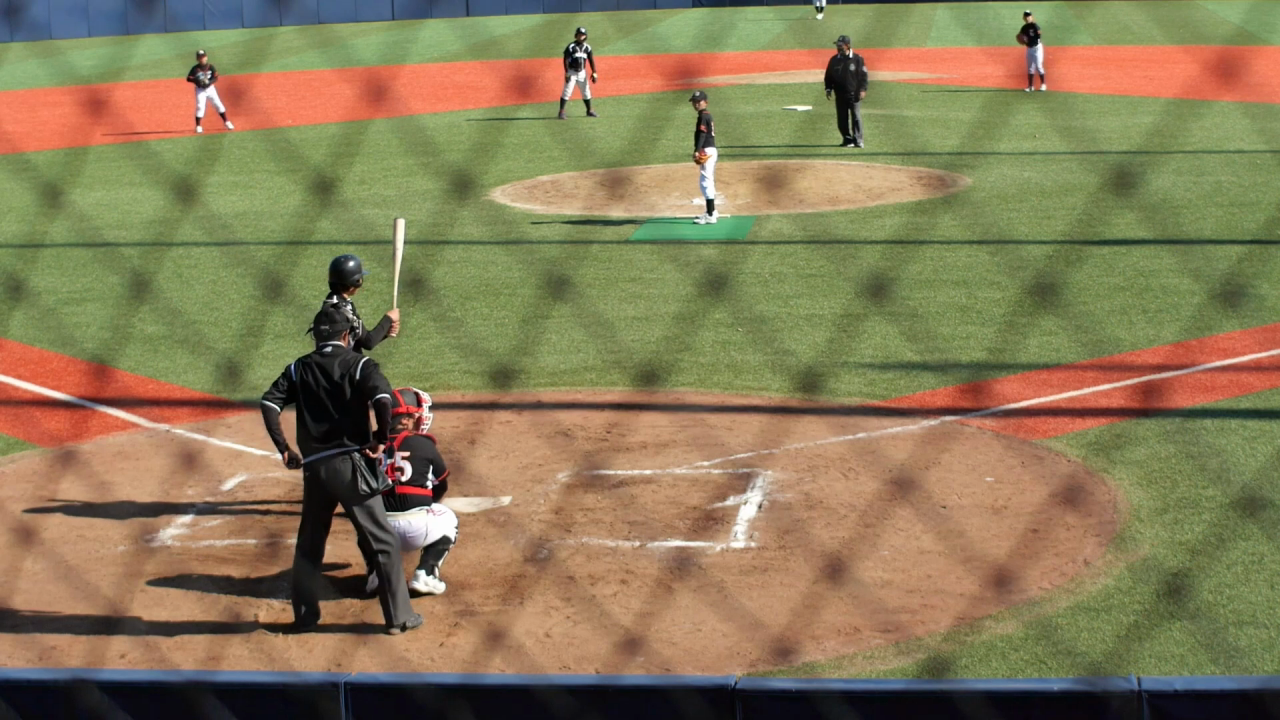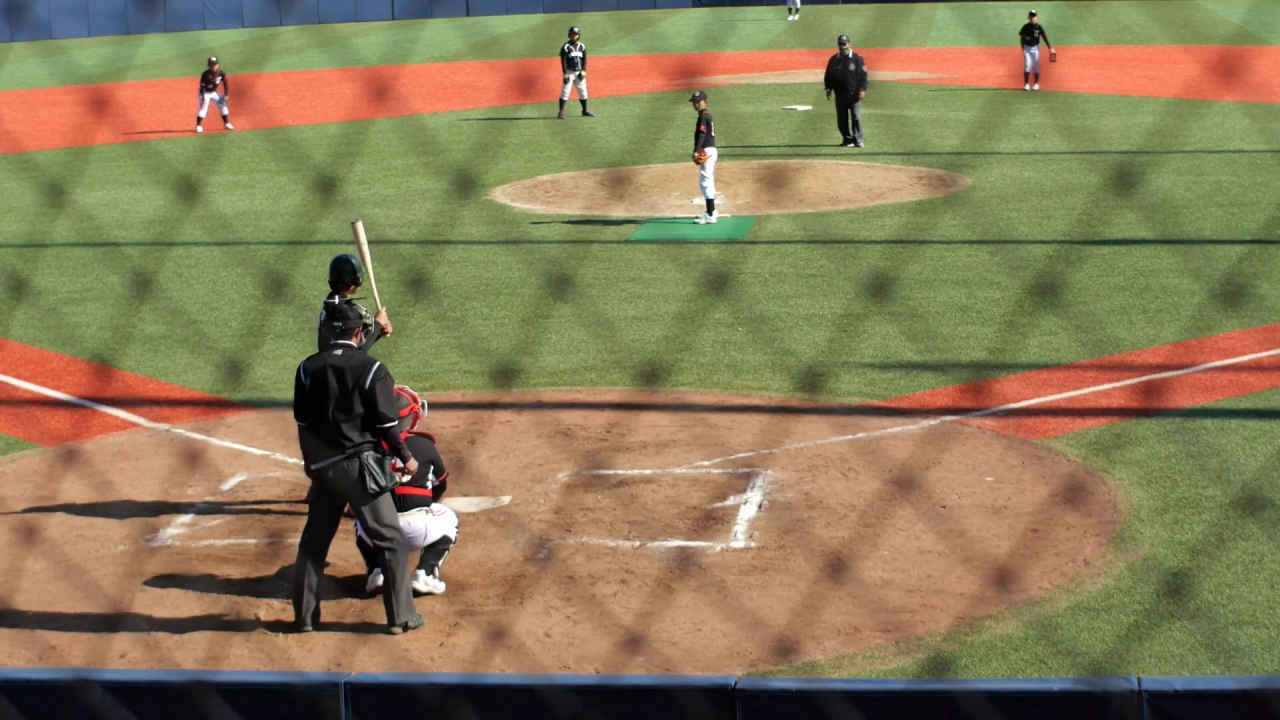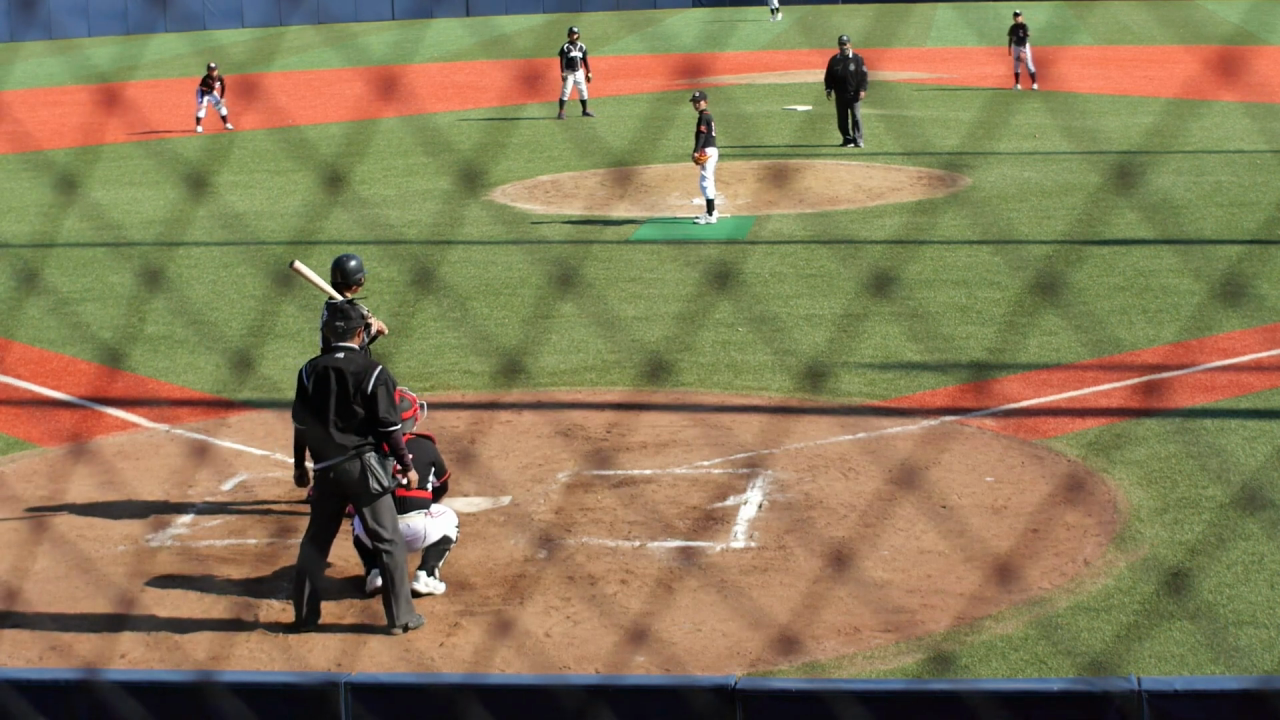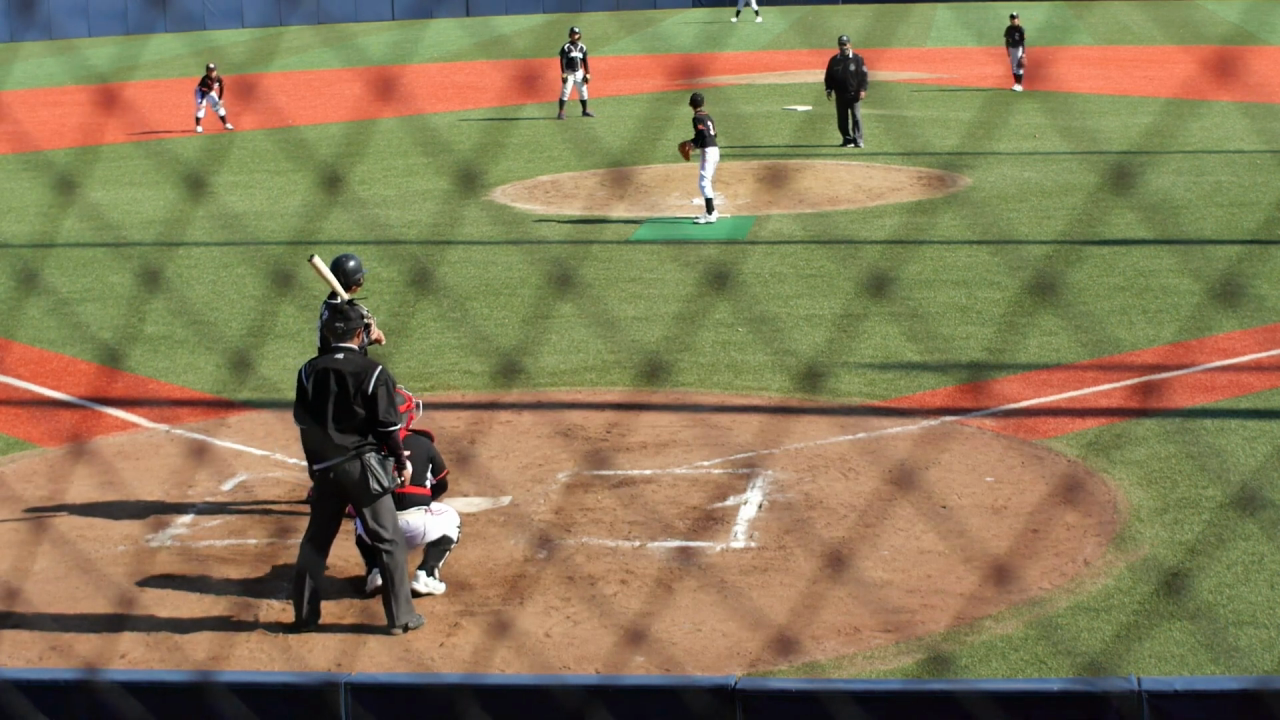
dt=0.7s
person 1, frame 1
left shoulder: (299, 368)
right shoulder: (360, 364)
left elbow: (269, 405)
right elbow: (383, 401)
left wrist: (284, 449)
right wrist: (381, 440)
left hip: (315, 467)
right hip: (353, 465)
left knee: (309, 543)
right knee: (383, 543)
left ankle: (304, 616)
right ankle: (398, 617)
person 1, frame 2
left shoulder: (308, 368)
right shoulder: (371, 368)
left elbow: (302, 422)
right elbow: (386, 425)
left wrist: (308, 460)
right wrist: (406, 457)
left hip: (323, 467)
right hip: (362, 465)
left knee: (313, 541)
right knee: (390, 540)
left ankle: (304, 615)
right ankle: (400, 616)
person 1, frame 3
left shoulder: (311, 370)
right shoulder: (373, 372)
left elbow: (301, 424)
right elbow: (389, 428)
left wrist: (299, 465)
right wrist: (407, 465)
left hip: (326, 469)
right hip: (365, 466)
left knee: (315, 541)
right knee: (388, 541)
left ankle: (305, 615)
right ankle: (400, 617)
person 1, frame 4
left shoulder: (310, 371)
right shoulder: (373, 371)
left elbow: (304, 425)
right elbow: (388, 428)
right wrist: (402, 463)
left hip: (325, 468)
right hip: (365, 466)
left knee: (315, 541)
right knee: (389, 541)
left ankle: (305, 616)
right ankle: (400, 617)
person 2, frame 1
right shoulder: (425, 444)
right elbow: (441, 487)
right hip: (417, 528)
right knee: (447, 518)
left ankle: (378, 571)
right ankle: (425, 574)
person 2, frame 2
right shoulder: (424, 444)
right elbow: (440, 487)
right hip: (417, 529)
left knee: (362, 522)
right knee: (448, 519)
left ankle: (377, 571)
right ankle: (425, 574)
person 2, frame 3
right shoulder: (426, 447)
right elbow: (441, 488)
right hip: (417, 531)
left knee: (360, 522)
right knee: (448, 518)
left ankle: (375, 572)
right ankle: (426, 575)
person 2, frame 4
right shoulder: (423, 443)
right elbow: (441, 486)
right hip: (416, 526)
left knee: (363, 522)
right knee: (450, 518)
left ankle: (376, 571)
right ankle: (426, 574)
